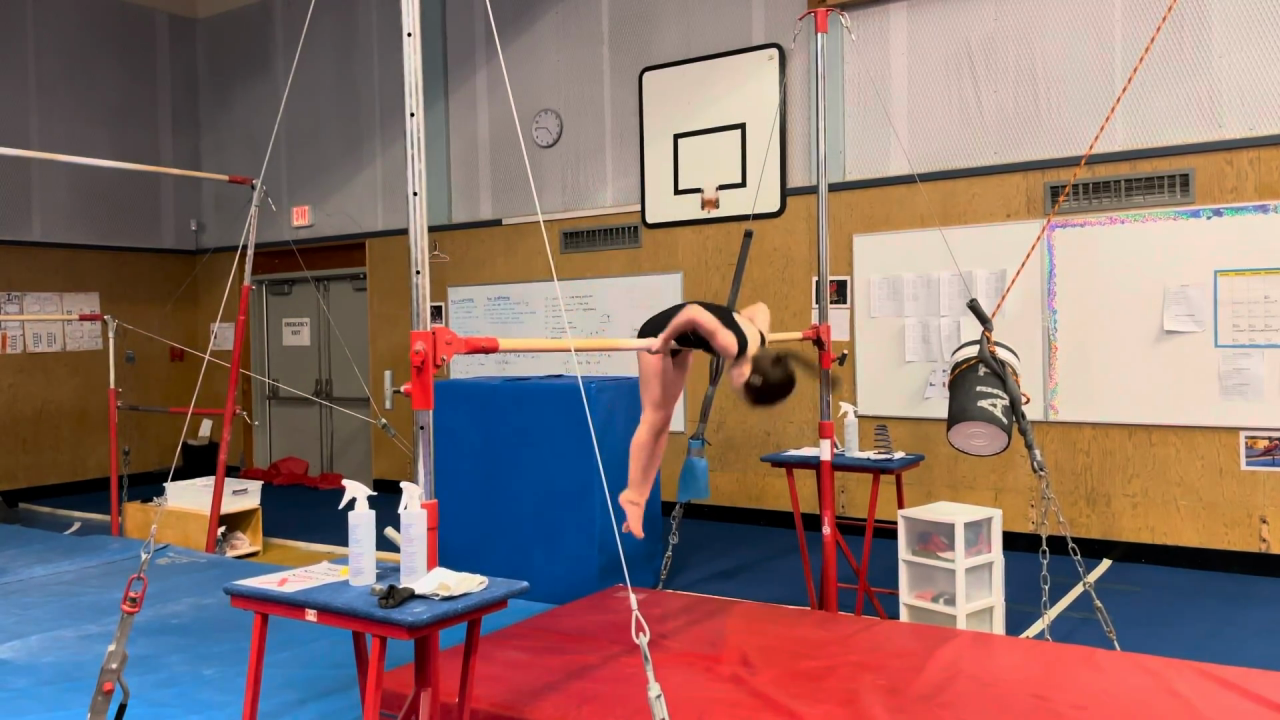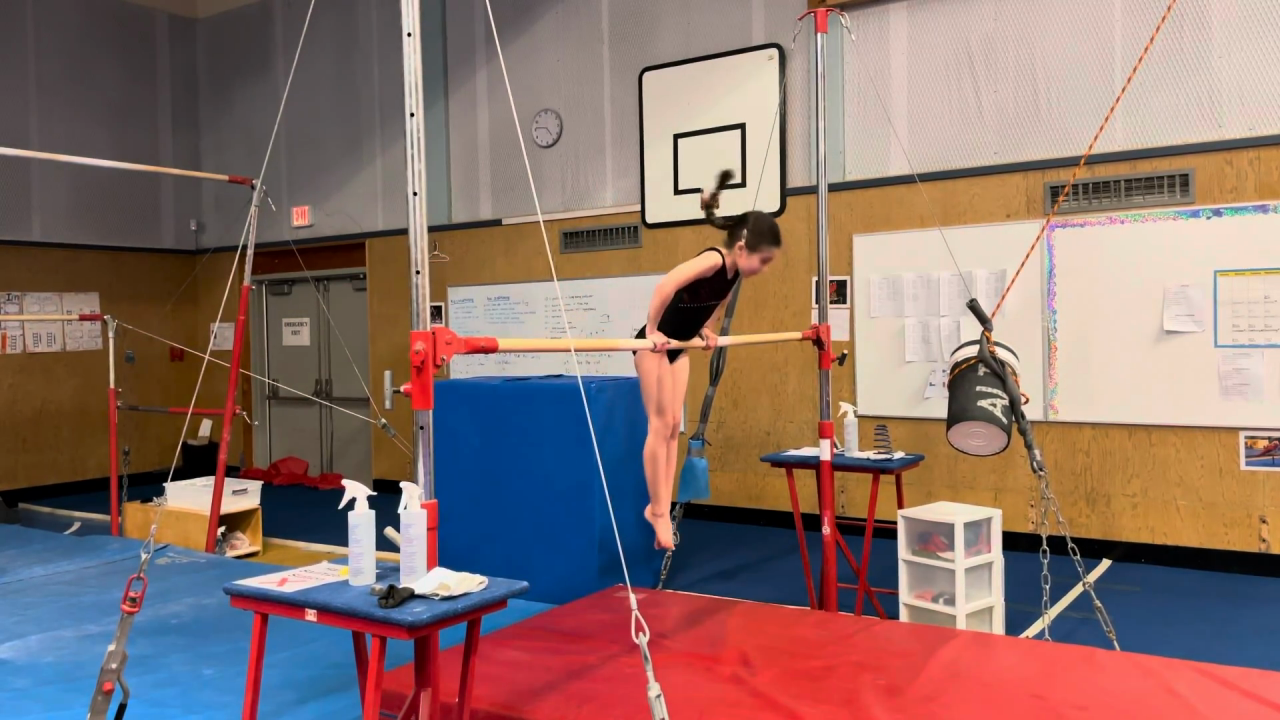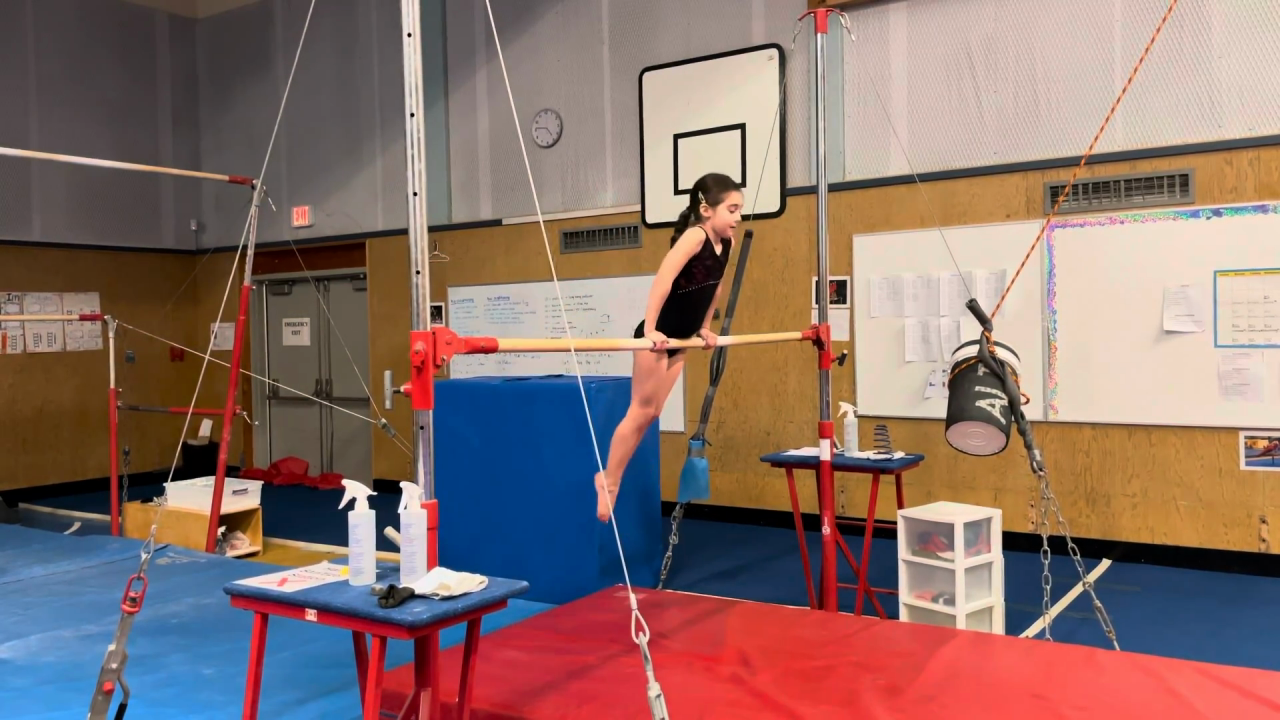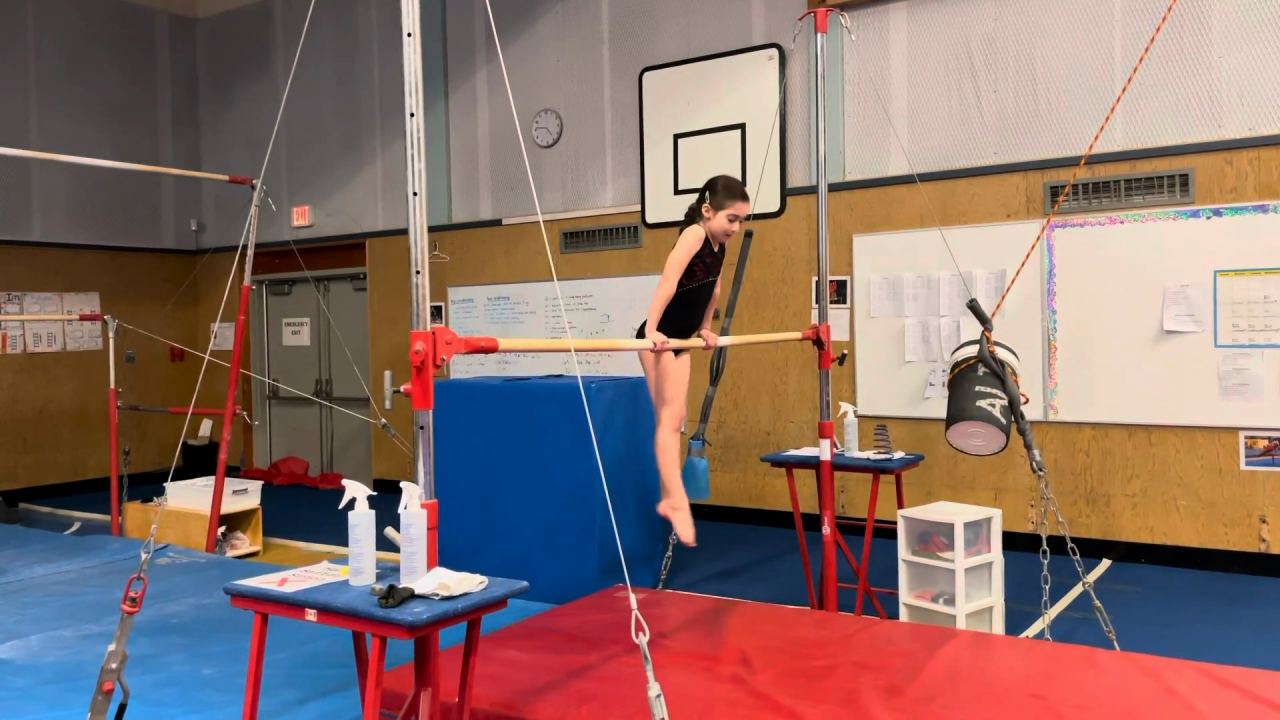
dt=0.4s
person 1, frame 1
left shoulder: (759, 339)
right shoulder: (732, 348)
left elbow: (761, 309)
right elbow: (693, 312)
right wrist: (663, 340)
left hip: (677, 342)
right hip: (659, 331)
left knee: (664, 420)
right knee: (655, 418)
left ankle: (640, 496)
right ankle: (633, 496)
person 1, frame 2
left shoulder: (733, 266)
right shoulder: (713, 260)
right elbow: (666, 286)
left wrist: (705, 330)
right wrist: (651, 334)
left hip: (679, 344)
right hip: (656, 345)
left knee: (673, 428)
right knee: (661, 426)
left ankle: (662, 507)
right ankle: (658, 508)
person 1, frame 3
left shoulder: (726, 244)
right shoulder: (695, 235)
right elbow: (664, 278)
left wrist: (705, 328)
right wrist: (650, 329)
left hip: (681, 339)
right hip: (658, 336)
left knee: (652, 413)
right knee: (641, 411)
left ankle: (612, 479)
right ankle: (609, 479)
person 1, frame 4
left shoulder: (719, 243)
right shoulder: (695, 233)
right elbow: (668, 280)
left wrist: (705, 329)
right wrist: (651, 330)
left hip: (681, 340)
right hip: (660, 339)
left knee: (675, 419)
right knee: (671, 419)
left ankle: (673, 500)
right ankle: (676, 501)
